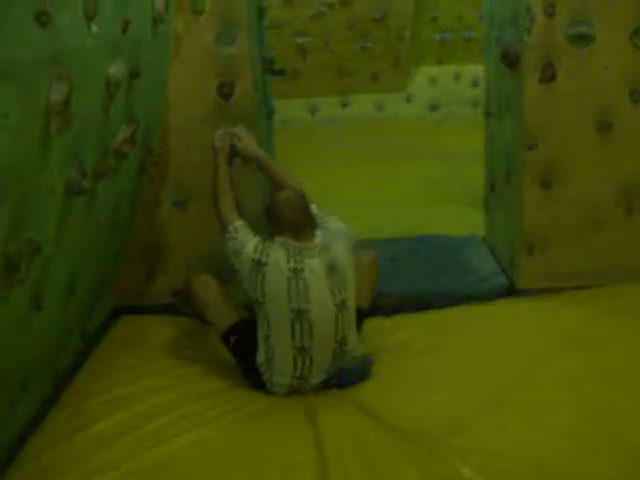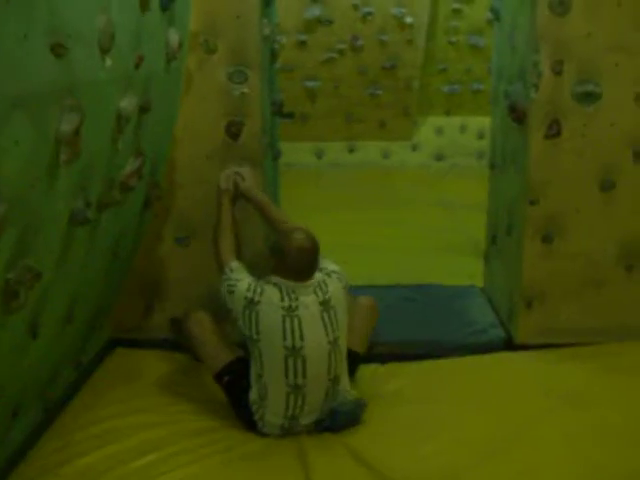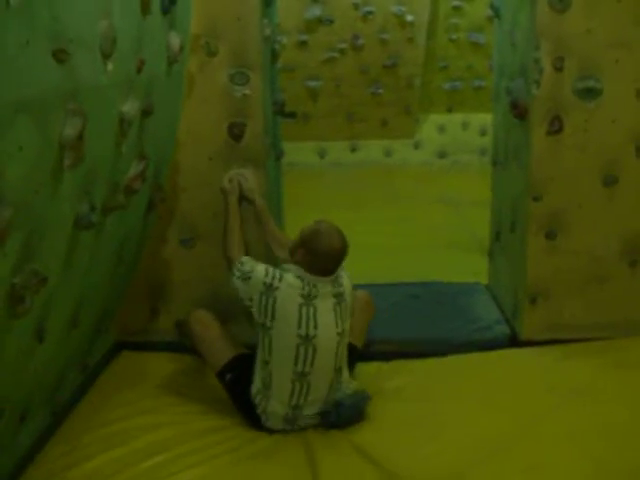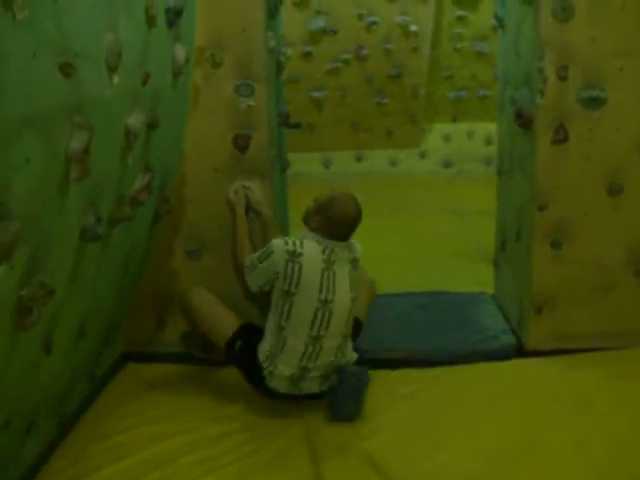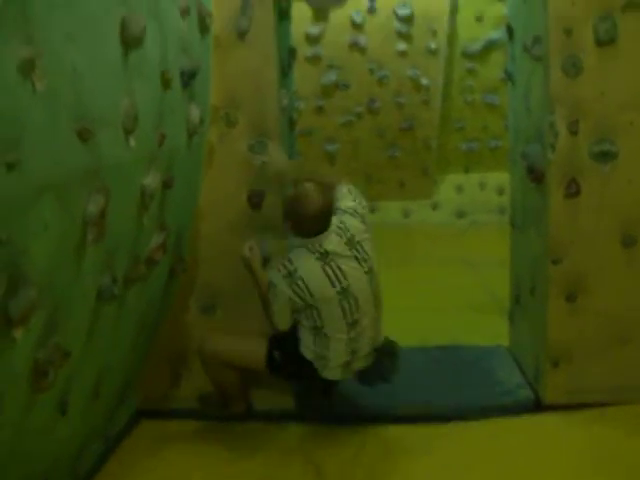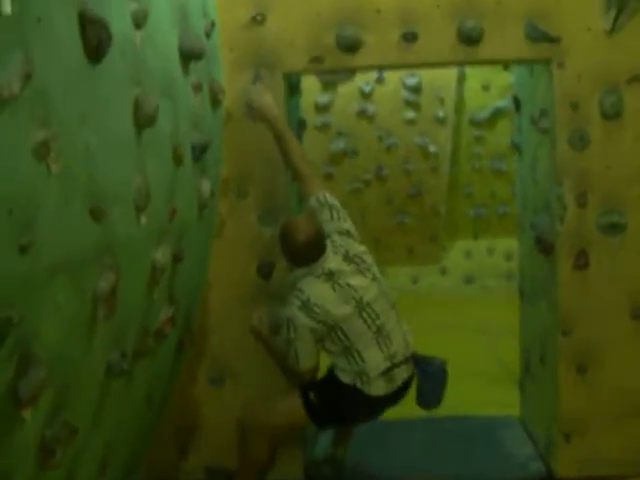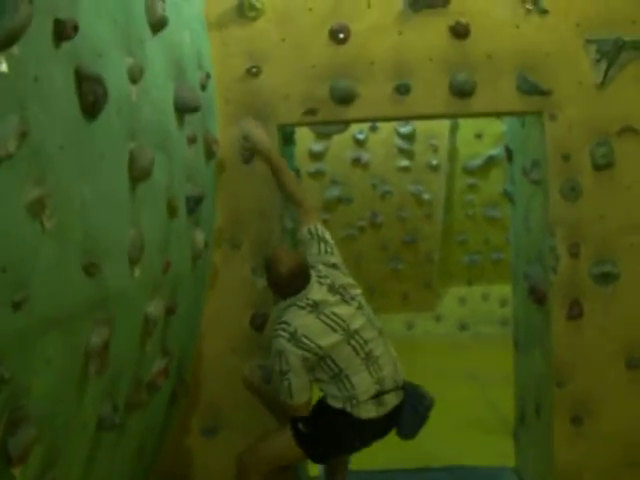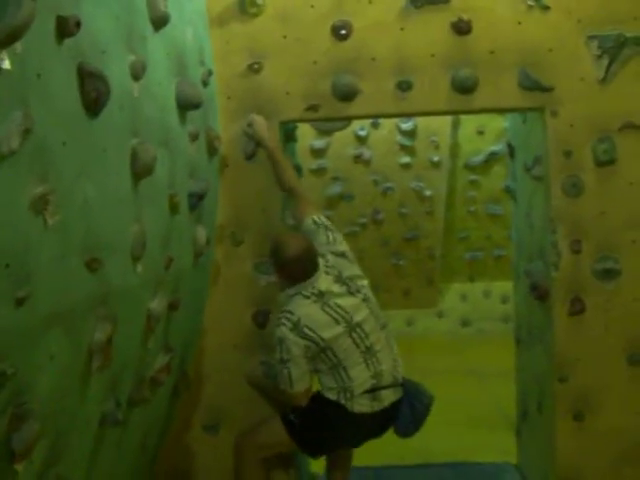
dt=0.4s
person 1, frame 1
left shoulder: (258, 259)
right shoulder: (341, 243)
left elbow: (229, 214)
right elbow: (299, 197)
left wrist: (222, 159)
right wrist: (257, 155)
left hip: (277, 381)
right hip: (340, 368)
left knee: (200, 282)
right knee: (367, 260)
person 1, frame 2
left shoulder: (252, 298)
right shoulder: (335, 284)
left elbow: (227, 257)
right elbow: (299, 241)
left wrist: (226, 201)
right wrist: (256, 196)
left hip: (269, 422)
right hip: (332, 410)
left knee: (195, 321)
right knee: (366, 304)
person 1, frame 3
left shoulder: (271, 285)
right shoulder: (341, 282)
left elbow: (236, 257)
right elbow: (282, 247)
left wrist: (232, 199)
right wrist: (256, 200)
left hip: (271, 417)
right hip: (332, 407)
left knee: (198, 319)
right knee: (363, 299)
person 1, frame 4
left shoulder: (290, 253)
right shoulder: (353, 253)
left elbow: (249, 274)
left wrist: (239, 211)
right wrist: (263, 212)
left hip: (275, 381)
right hip: (329, 378)
left knee: (192, 295)
right knee: (364, 283)
left ankle: (215, 348)
person 1, frame 5
left shoulder: (288, 274)
right shoulder: (353, 225)
left elbow: (279, 320)
right elbow: (342, 188)
left wrist: (255, 268)
right wrist: (295, 179)
left hip: (323, 368)
right hip: (368, 353)
left knee: (210, 348)
left ankle: (236, 403)
person 1, frame 6
left shoulder: (302, 307)
right shoulder: (345, 240)
left elbow: (303, 375)
right elbow: (308, 179)
left wrist: (266, 336)
right wrist: (275, 120)
left hip: (366, 393)
right hip: (402, 374)
left knee: (253, 422)
person 1, frame 7
left shoulder: (289, 336)
right shoulder: (330, 270)
left elbow: (297, 409)
right elbow: (303, 205)
left wrist: (258, 385)
right wrist: (267, 151)
left hip: (358, 418)
right hip: (391, 402)
person 1, frame 8
left shoulder: (291, 324)
right shoulder: (337, 258)
left elbow: (297, 398)
right elbow: (299, 195)
left wrist: (260, 382)
right wrist: (269, 142)
left hip: (354, 413)
right hip: (391, 400)
left knee: (248, 446)
